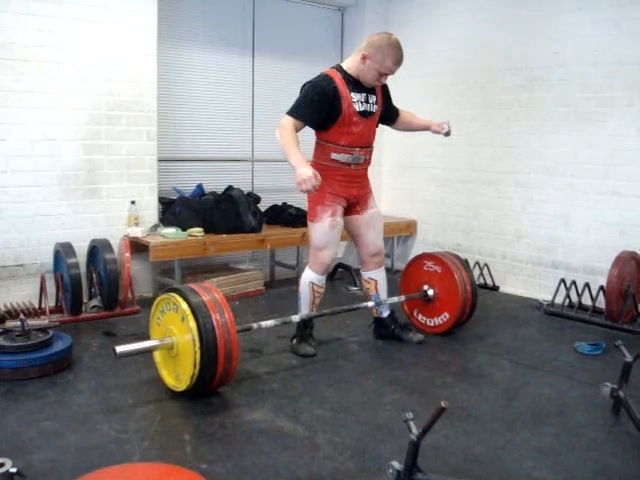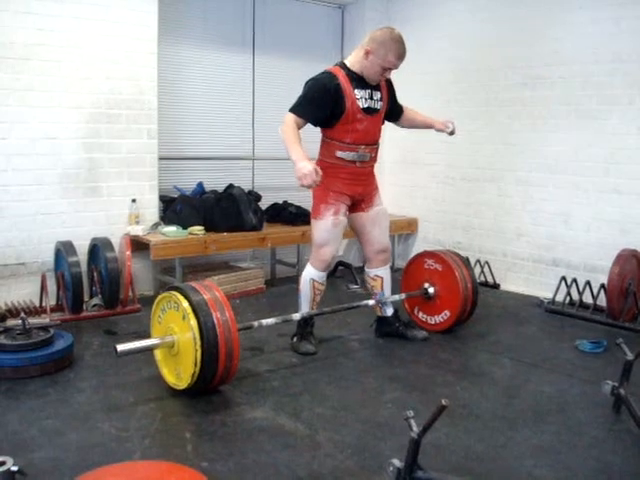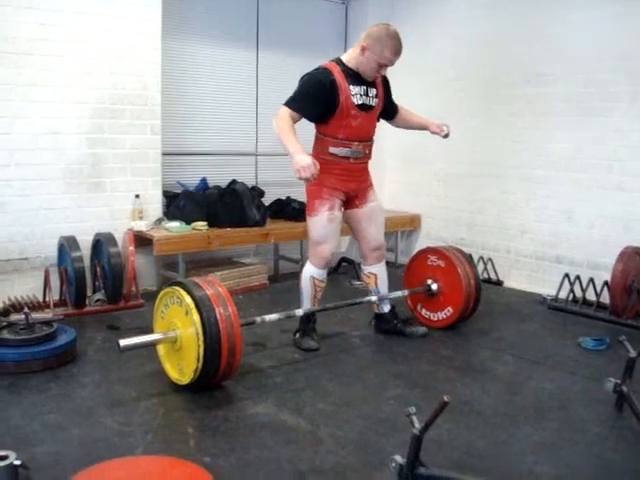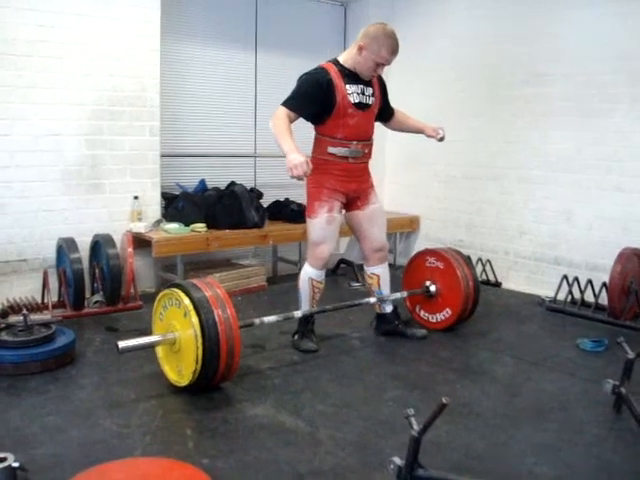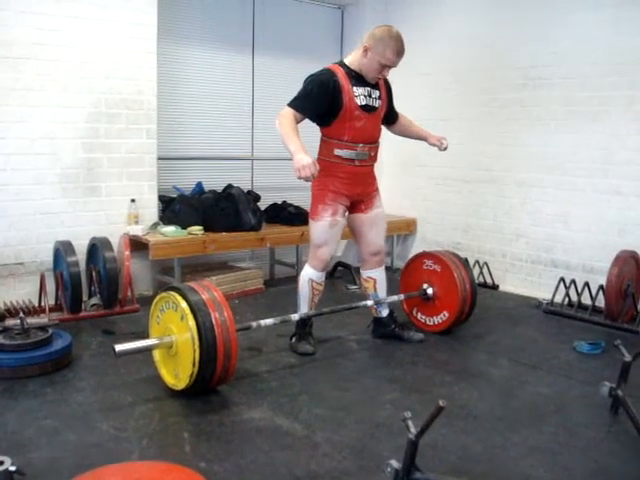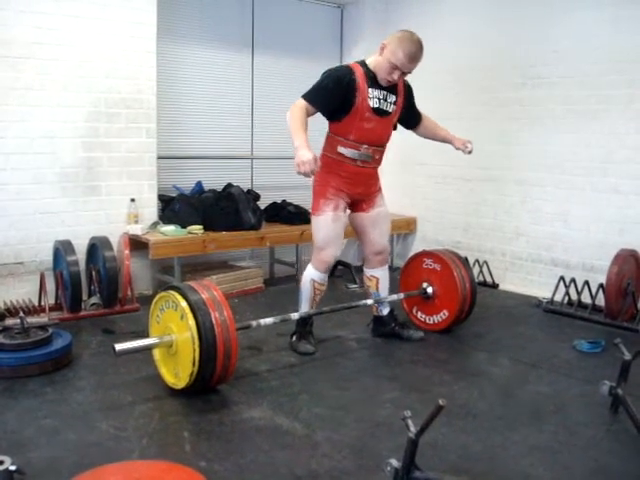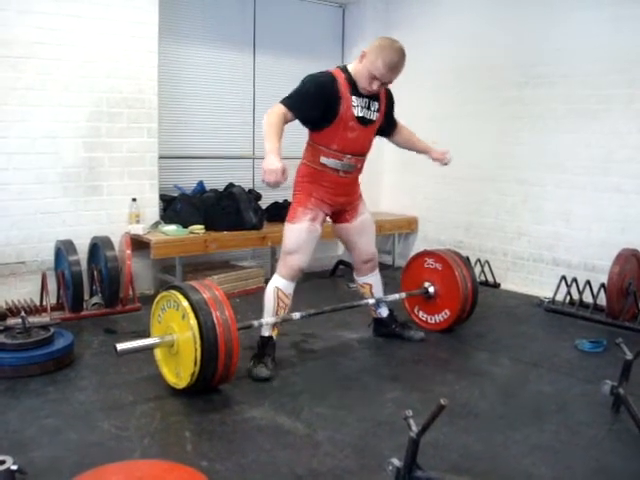
dt=0.4s
person 1, frame 1
left shoulder: (377, 90)
right shoulder: (324, 86)
left elbow: (394, 118)
right elbow: (286, 128)
left wrist: (430, 125)
right wrist: (299, 166)
left hip: (360, 185)
right hip: (327, 186)
left knee: (375, 254)
right knee: (321, 260)
left ankle: (384, 320)
right ankle: (303, 330)
person 1, frame 2
left shoulder: (382, 86)
right shoulder: (327, 83)
left elbow: (398, 114)
right elbow: (289, 124)
left wrist: (433, 123)
right wrist: (300, 160)
left hip: (366, 183)
right hip: (332, 183)
left knee: (380, 252)
right knee: (322, 257)
left ankle: (387, 319)
right ankle: (303, 328)
person 1, frame 3
left shoulder: (379, 83)
right shoulder: (323, 79)
left elbow: (393, 114)
right elbow: (283, 117)
left wrist: (428, 124)
right wrist: (298, 154)
left hip: (361, 180)
right hip: (327, 180)
left knee: (376, 249)
right knee: (322, 254)
left ankle: (385, 316)
right ankle: (305, 324)
person 1, frame 4
left shoulder: (375, 83)
right shoulder: (321, 79)
left elbow: (389, 116)
right elbow: (280, 117)
left wrist: (424, 128)
right wrist: (292, 152)
left hip: (362, 180)
right hip: (327, 180)
left knee: (378, 249)
right knee: (320, 255)
left ankle: (387, 317)
right ankle: (304, 325)
person 1, frame 5
left shoulder: (381, 86)
right shoulder: (327, 80)
left elbow: (392, 120)
right elbow: (286, 117)
left wrist: (427, 136)
right wrist: (299, 153)
left hip: (366, 183)
right hip: (332, 183)
left knee: (375, 254)
right knee: (321, 257)
left ankle: (383, 320)
right ankle: (302, 328)
person 1, frame 6
left shoulder: (401, 90)
right shoulder: (343, 78)
left elbow: (417, 122)
right elbow: (298, 109)
left wrist: (451, 139)
right wrist: (302, 148)
left hip: (369, 183)
right hip: (333, 181)
left knee: (378, 253)
right knee: (324, 258)
left ankle: (383, 319)
right ankle: (302, 327)
person 1, frame 7
left shoulder: (383, 98)
right shoulder: (324, 85)
left elbow: (393, 130)
right elbow: (276, 115)
left wrist: (429, 149)
right wrist: (272, 155)
left hip: (350, 192)
right hip: (313, 189)
left knee: (368, 259)
right knee: (291, 265)
left ankle: (383, 320)
right ankle: (264, 346)
